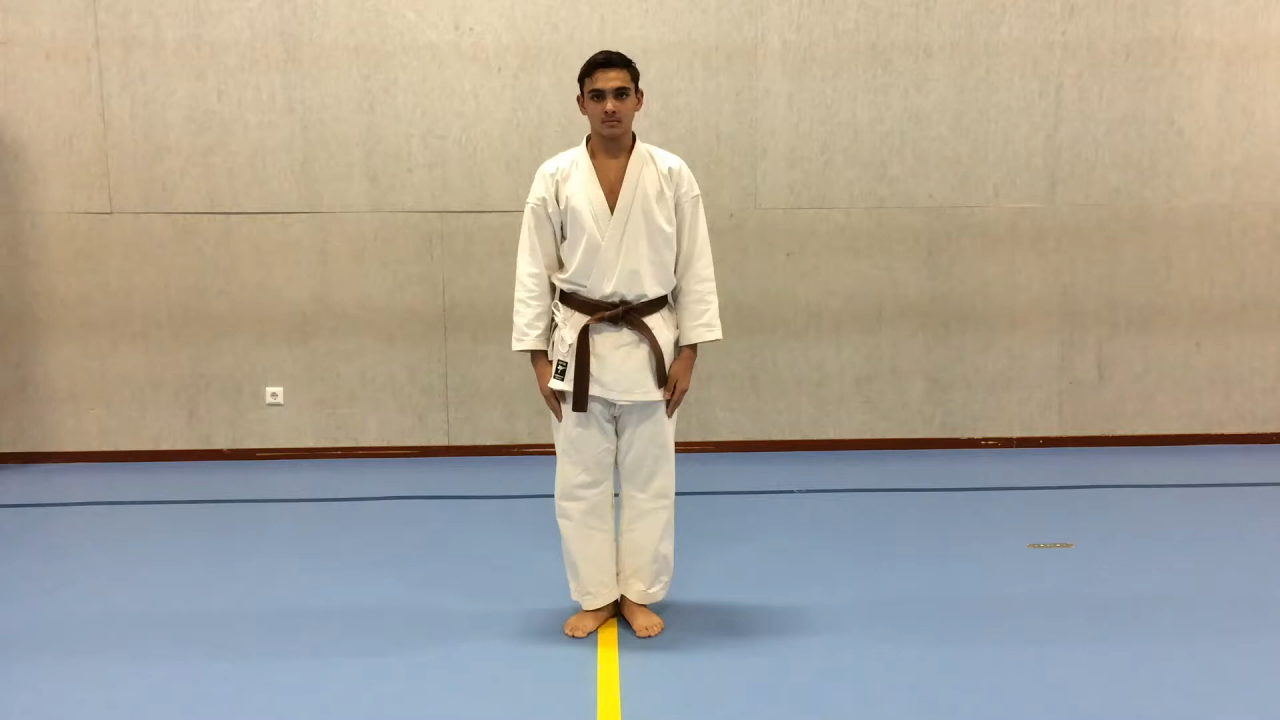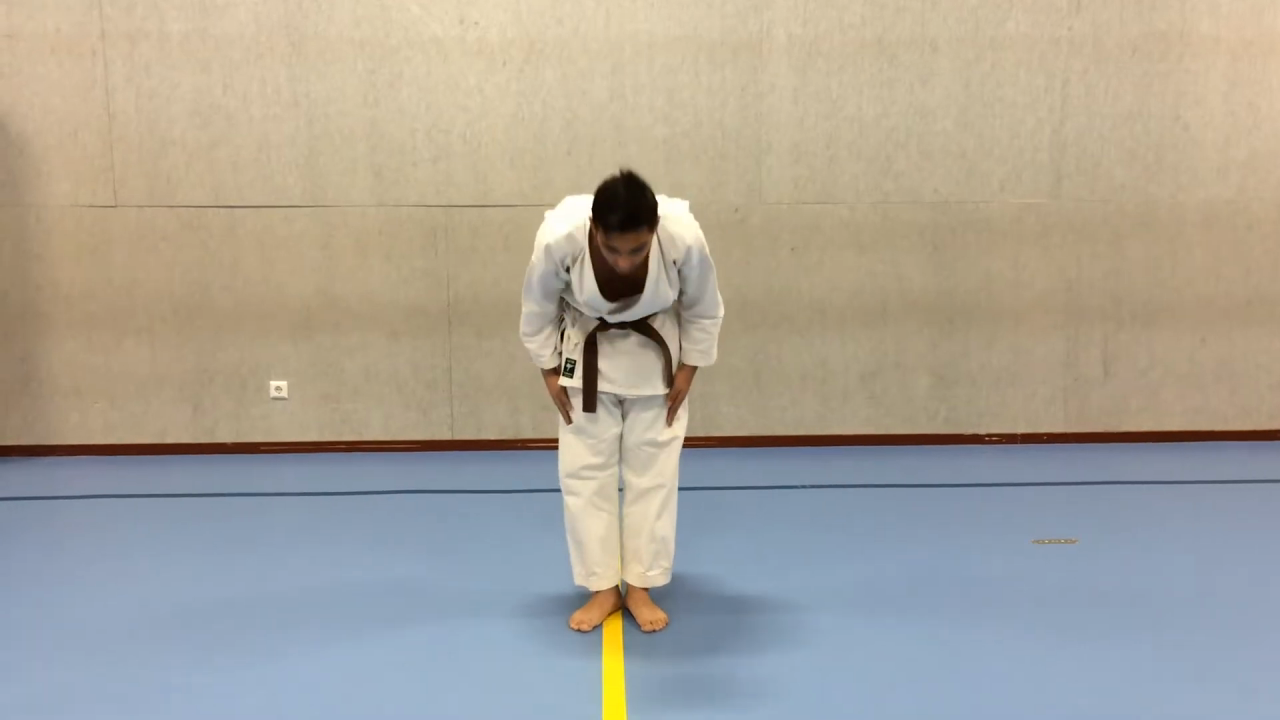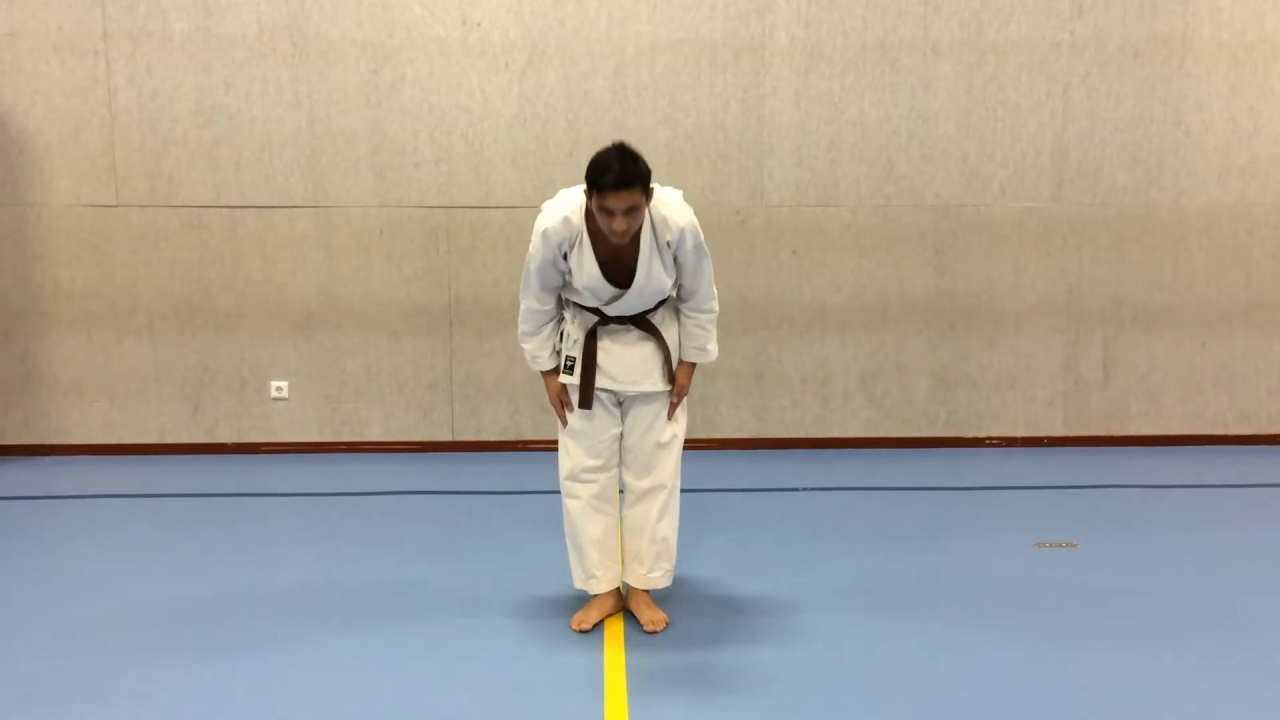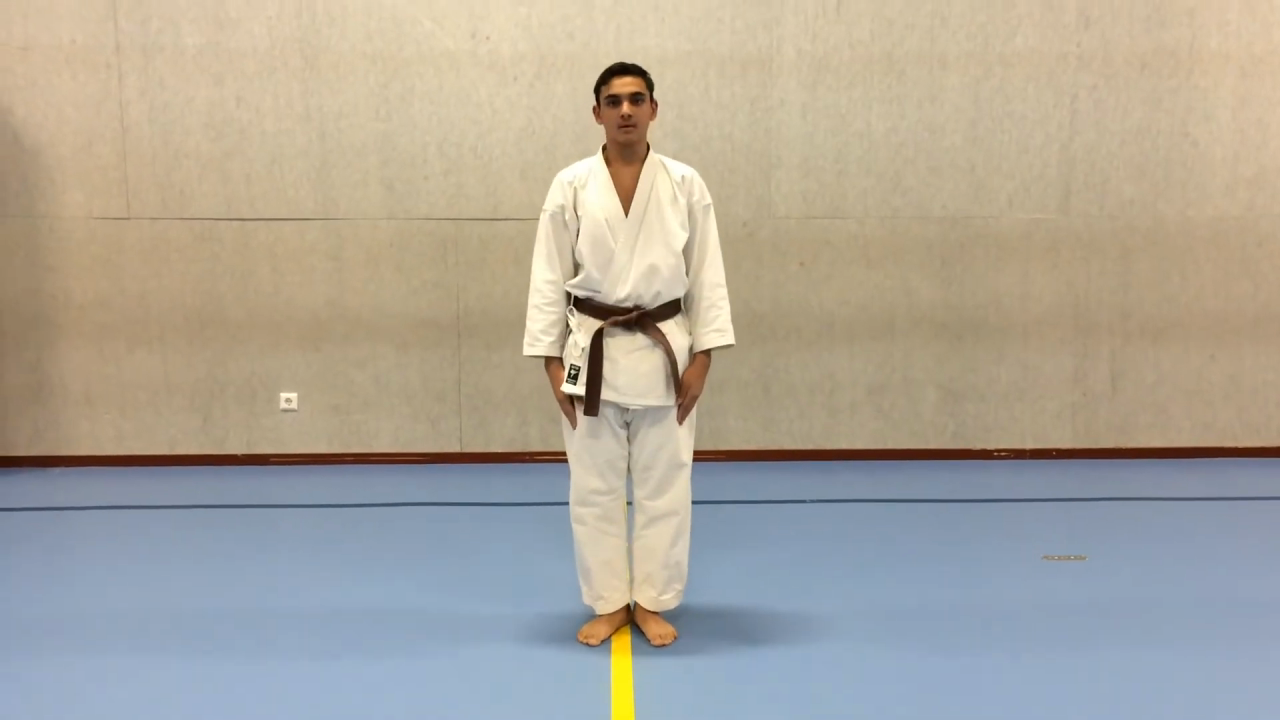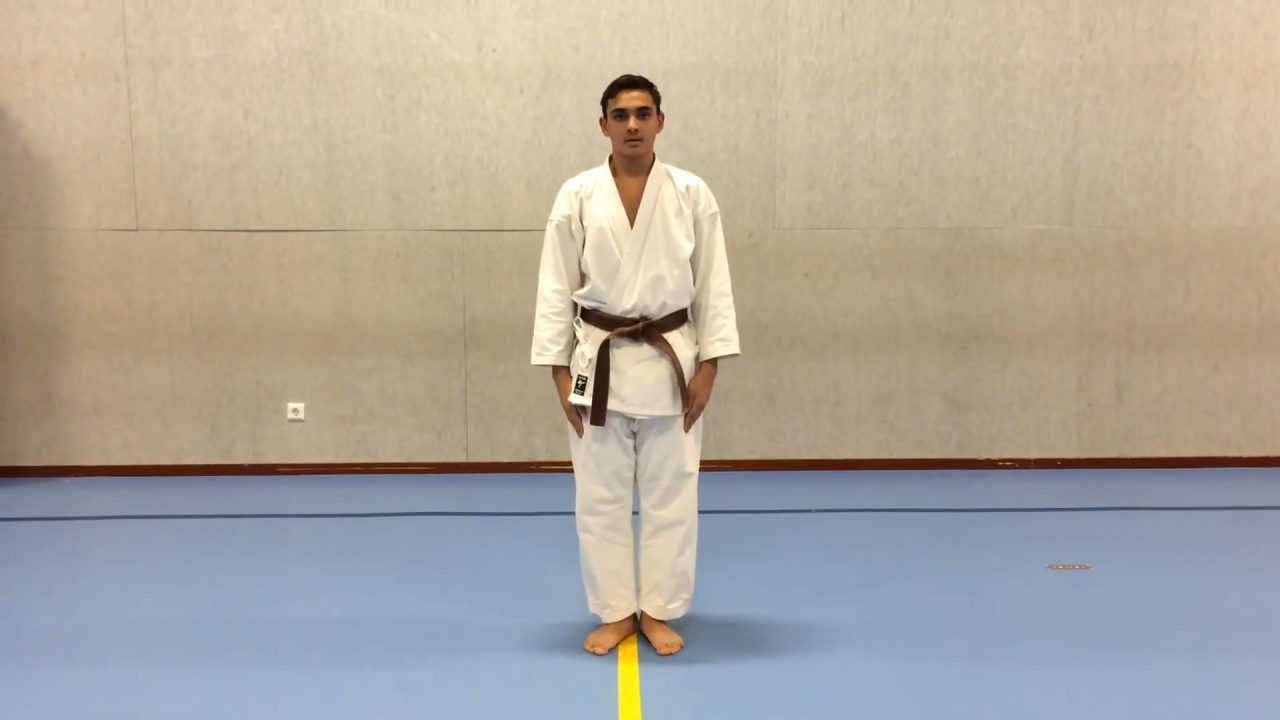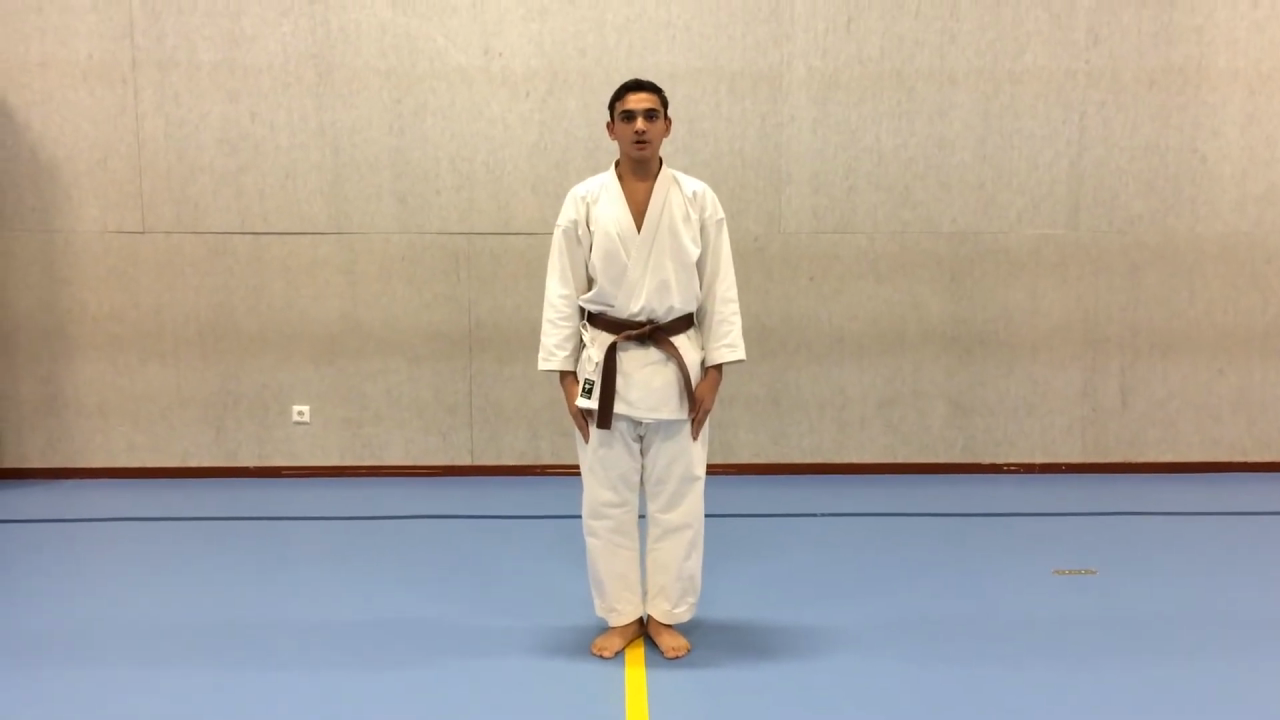
dt=0.7s
person 1, frame 1
left shoulder: (671, 174)
right shoulder: (555, 177)
left elbow: (694, 270)
right elbow: (534, 272)
left wrist: (688, 353)
right wrist: (539, 358)
left hip: (648, 345)
right hip: (580, 345)
left knee: (649, 480)
right knee: (581, 482)
left ankle: (639, 594)
right ankle: (595, 597)
person 1, frame 2
left shoulder: (684, 237)
right shoulder: (558, 238)
left elbow: (704, 309)
right elbow: (538, 308)
left wrist: (687, 369)
right wrist: (551, 372)
left hip: (655, 347)
right hip: (587, 346)
left knee: (652, 467)
right knee: (585, 467)
left ankle: (639, 586)
right ankle: (602, 587)
person 1, frame 3
left shoulder: (677, 220)
right shoulder: (556, 224)
left elbow: (699, 298)
right elbow: (538, 301)
left wrist: (689, 363)
right wrist: (548, 370)
left hip: (653, 343)
right hip: (587, 343)
left knee: (653, 470)
right knee: (586, 469)
left ankle: (642, 587)
right ankle: (602, 588)
person 1, frame 4
left shoulder: (684, 183)
right shoulder: (571, 184)
left elbow: (706, 274)
right elbow: (549, 277)
left wrist: (702, 356)
right wrist: (552, 361)
left hip: (663, 350)
right hip: (593, 350)
left knee: (664, 486)
right knee: (595, 487)
left ankle: (653, 602)
right ankle: (608, 603)
person 1, frame 5
left shoulder: (691, 193)
right shoulder: (577, 195)
left elbow: (712, 284)
right elbow: (557, 287)
left wrist: (708, 366)
right wrist: (560, 370)
left hip: (670, 359)
right hip: (599, 360)
left knee: (671, 495)
right knee: (601, 496)
left ankle: (659, 611)
right ankle: (615, 612)
person 1, frame 6
left shoulder: (697, 198)
right shoulder: (584, 200)
left elbow: (718, 289)
right elbow: (563, 292)
left wrist: (713, 371)
right wrist: (567, 376)
left hip: (676, 364)
right hip: (606, 364)
left knee: (677, 499)
right knee: (607, 500)
left ankle: (665, 615)
right ankle: (621, 615)
